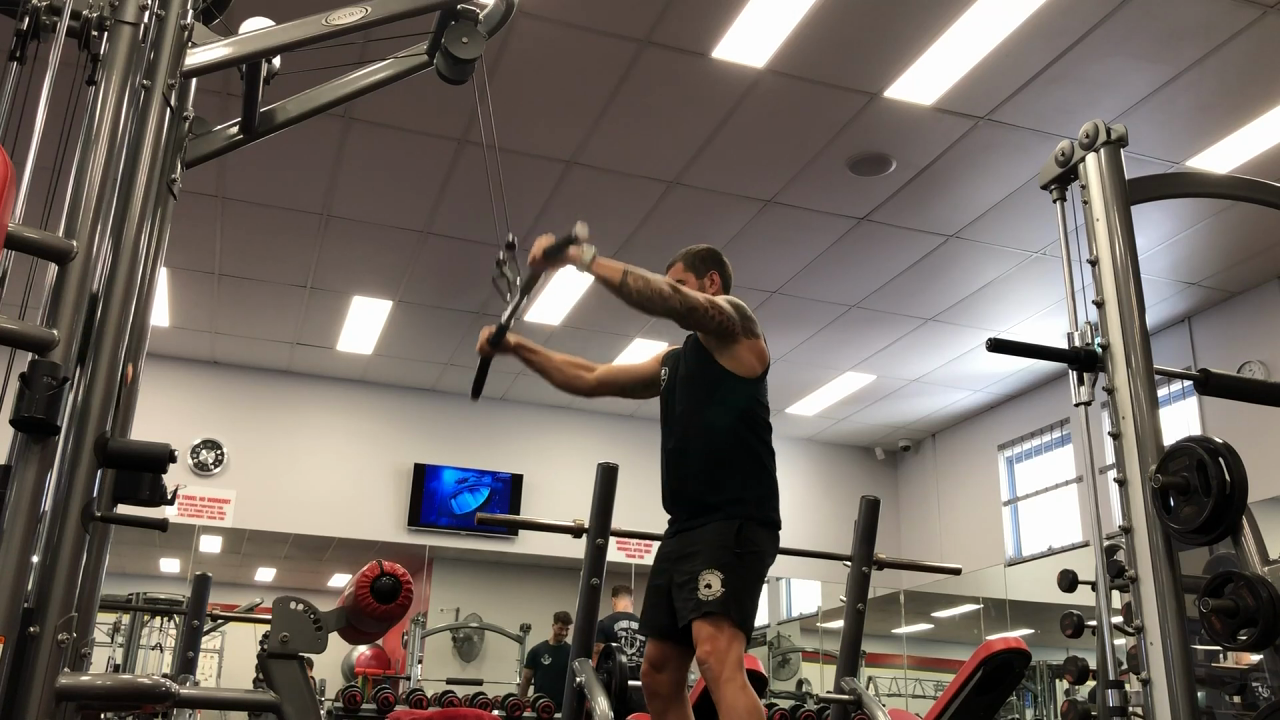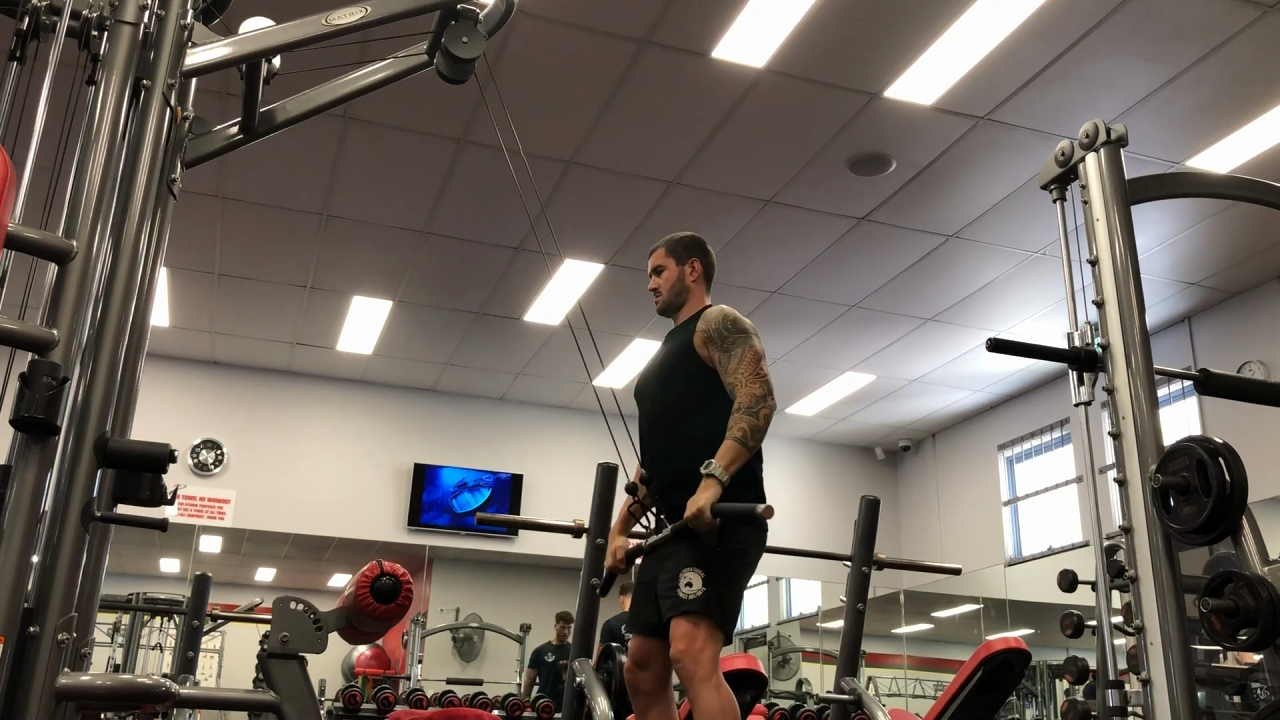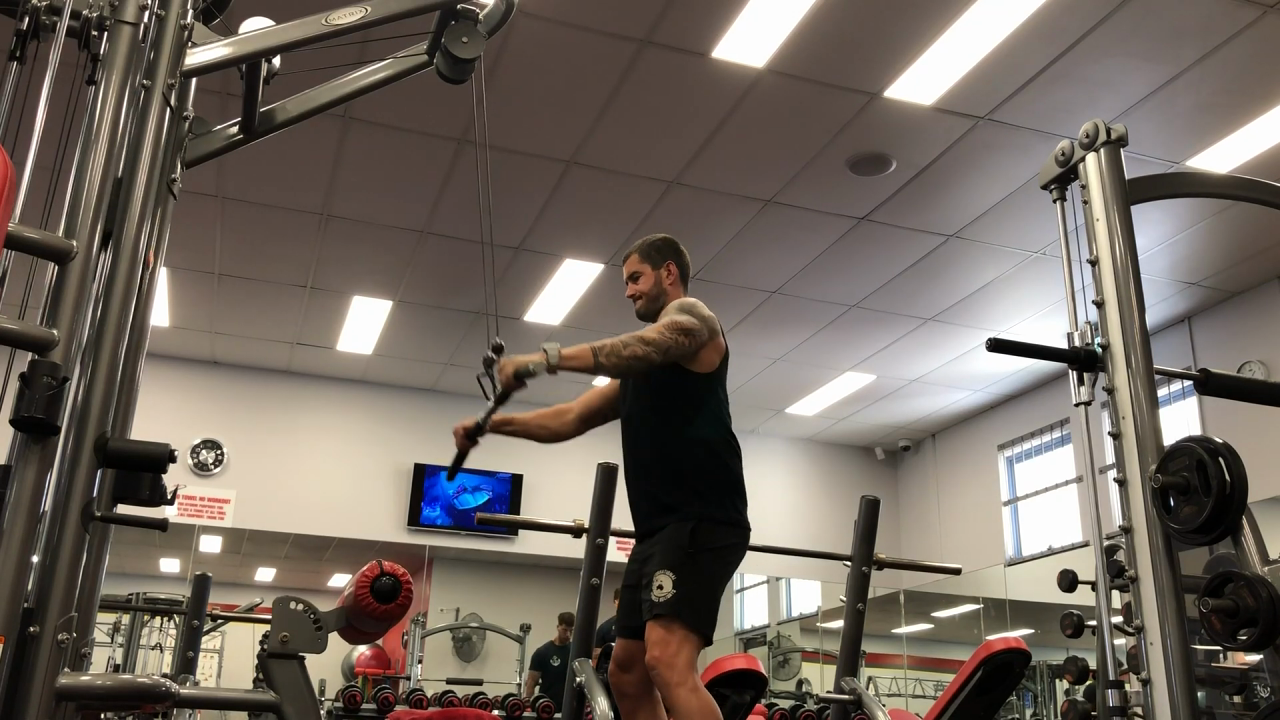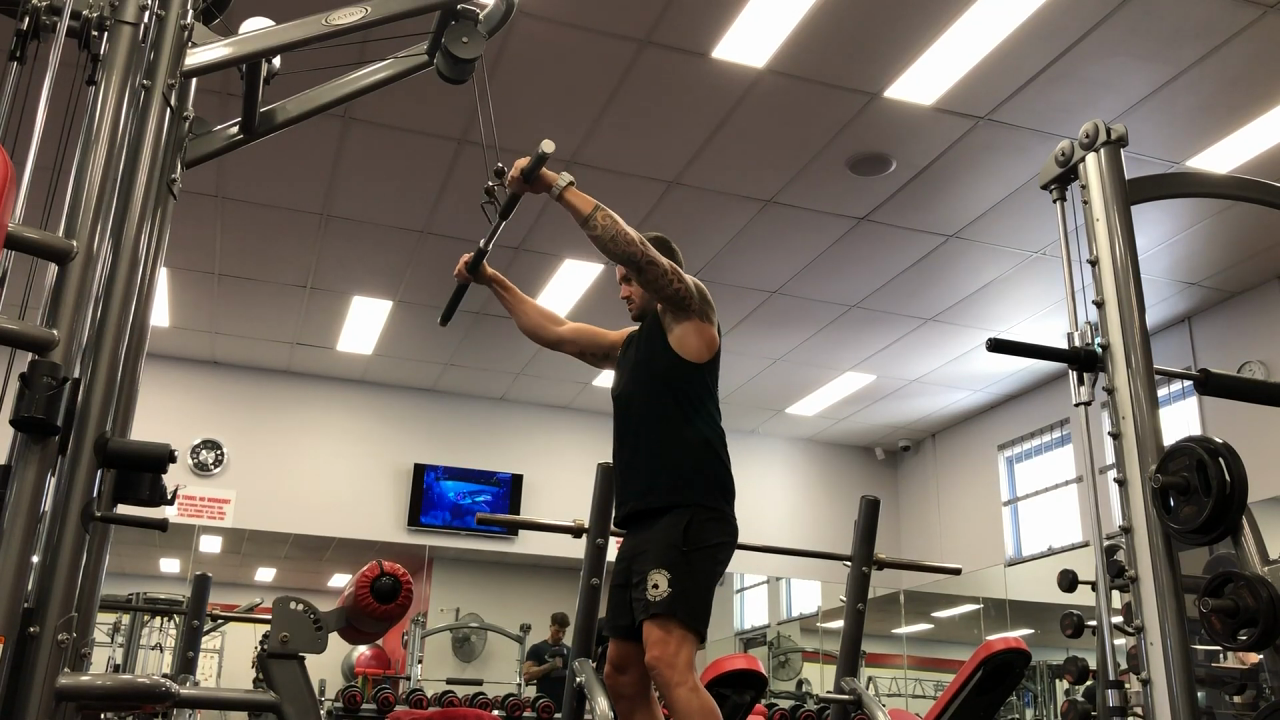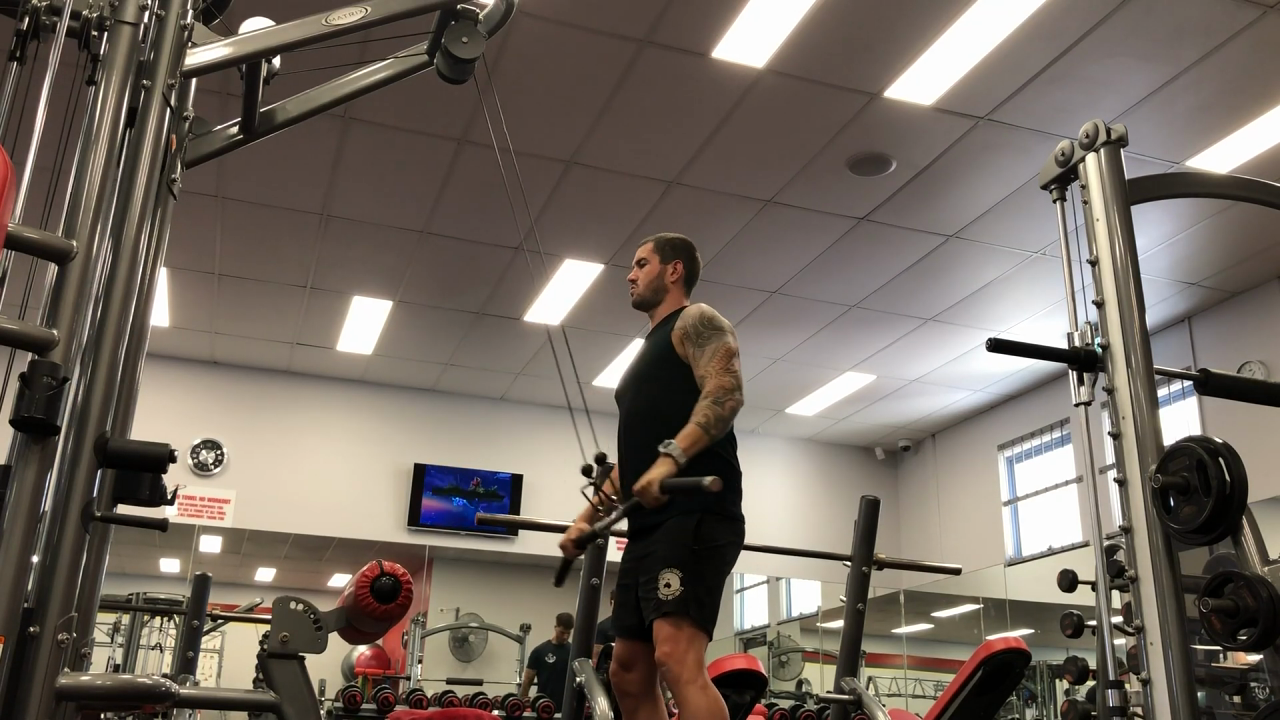
dt=1s
person 1, frame 1
left shoulder: (733, 320)
right shoulder: (673, 361)
left elbow: (658, 294)
right elbow: (592, 379)
left wrist: (577, 254)
right wrist: (518, 346)
left hip: (734, 523)
right hip: (685, 529)
left knee: (718, 658)
right knee: (660, 675)
person 1, frame 2
left shoulder: (719, 324)
right shoulder: (666, 353)
left elbow: (757, 399)
left wrist: (712, 479)
right wrist: (621, 527)
left hip: (719, 520)
right hip: (673, 529)
left knee: (691, 656)
right knee: (643, 671)
person 1, frame 3
left shoulder: (691, 317)
right shoulder: (637, 369)
left elbow: (636, 348)
right elbow: (572, 418)
left wrist: (543, 357)
right wrist: (493, 422)
left hip: (702, 522)
right hip: (660, 529)
left knee: (668, 662)
right knee: (628, 673)
person 1, frame 4
left shoulder: (689, 312)
right shoulder: (631, 345)
left elbow: (632, 249)
right elbow: (556, 333)
left wrist: (556, 184)
right wrist: (494, 282)
left hip: (689, 517)
right hip: (644, 525)
left knee: (667, 661)
right knee: (623, 674)
person 1, frame 5
left shoulder: (697, 322)
right shoulder: (649, 353)
left elbow: (724, 392)
left wrist: (670, 458)
right wrist: (588, 517)
left hip: (693, 516)
right hip: (651, 528)
left knee: (677, 661)
right knee: (628, 672)
